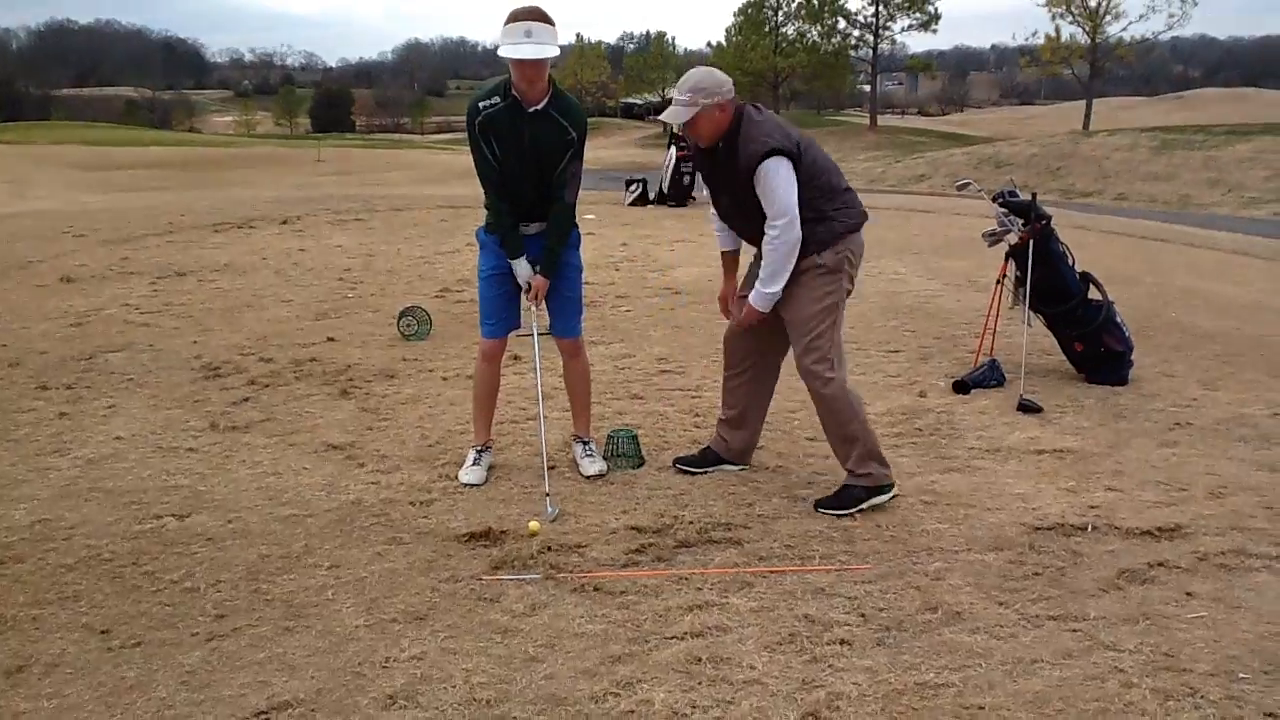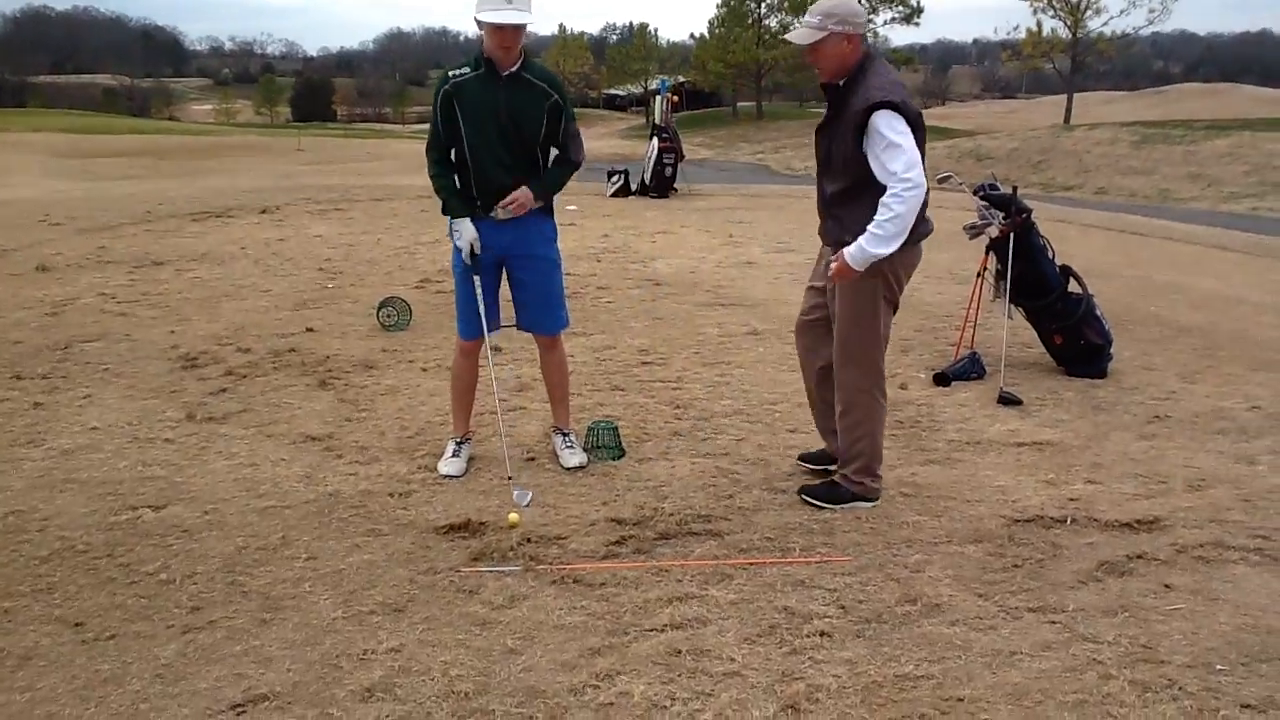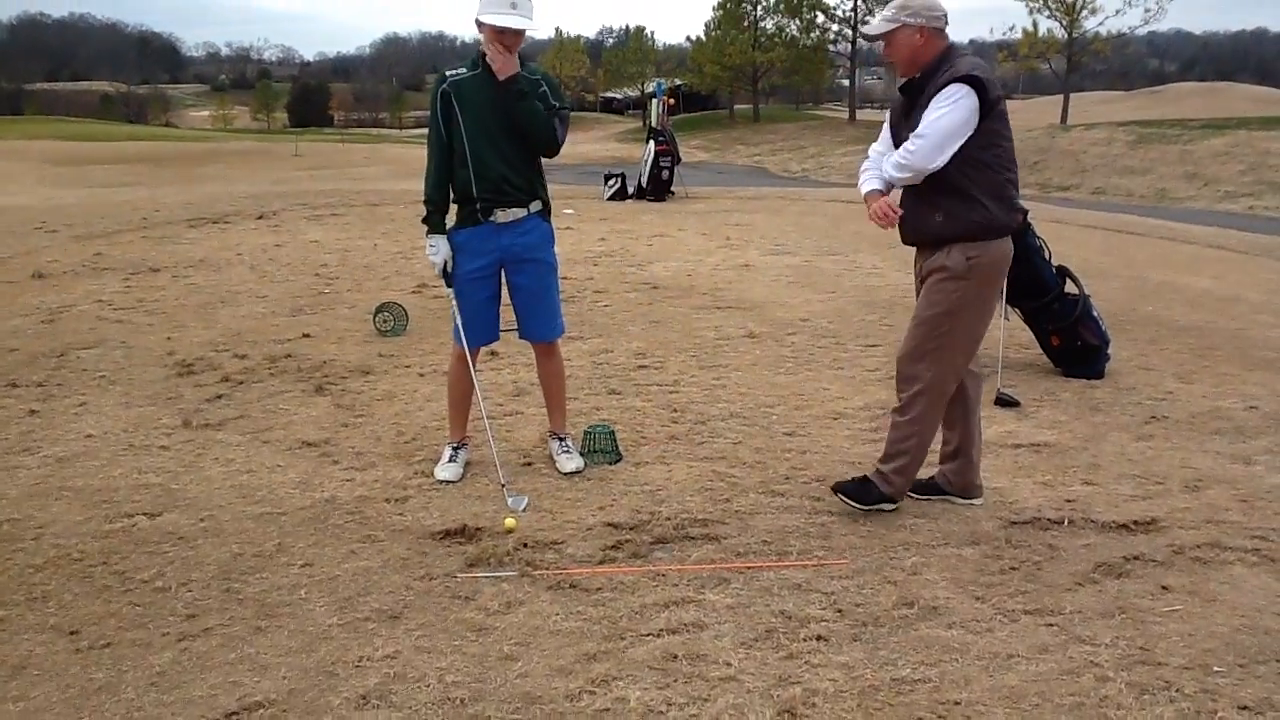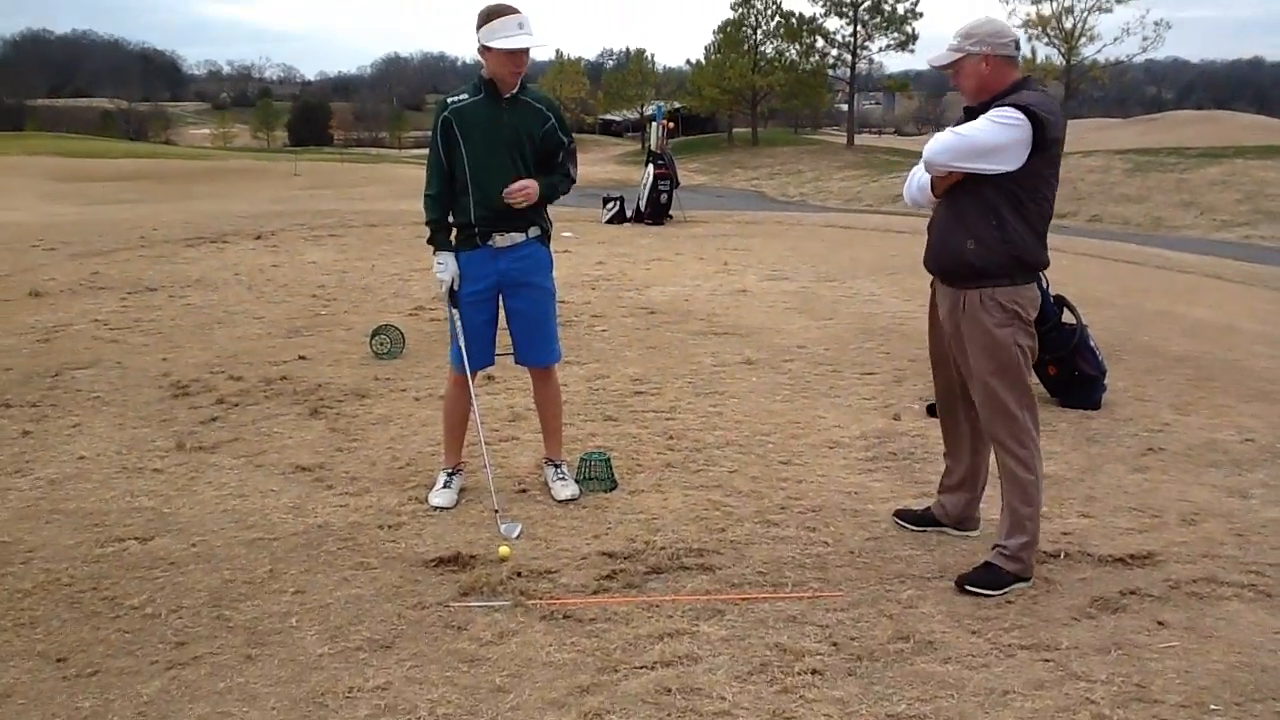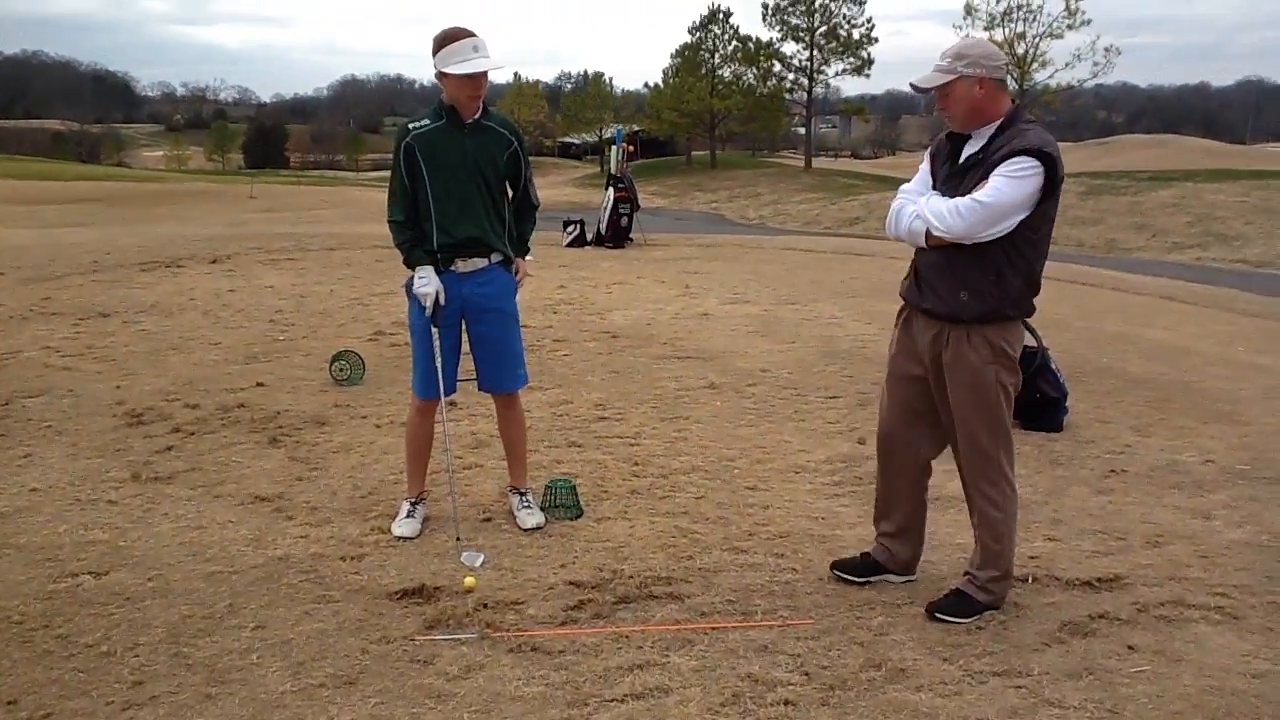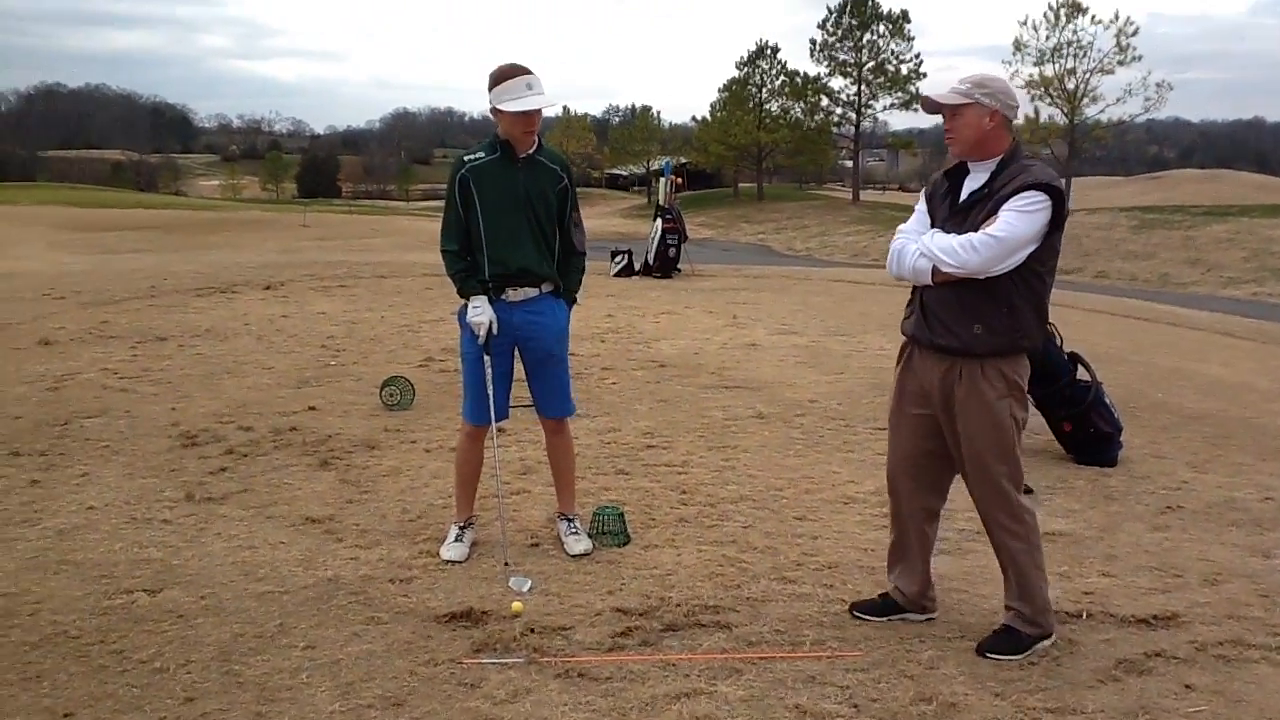
dt=0.5s
person 1, frame 1
left shoulder: (767, 149)
right shoulder: (710, 147)
left elbow: (784, 228)
right elbow: (725, 211)
left wrist: (761, 298)
right wrist: (731, 277)
left hip: (825, 250)
right hip: (781, 251)
left knee: (815, 361)
right knee: (743, 342)
left ankle: (870, 477)
right ankle: (731, 447)
person 1, frame 2
left shoulder: (878, 104)
right shoulder: (848, 88)
left elbow: (908, 187)
left wrist: (859, 253)
left hip: (875, 252)
right hip: (844, 242)
left knee: (857, 365)
right knee: (814, 332)
left ankle: (859, 480)
right ankle: (841, 446)
person 1, frame 3
left shoulder: (963, 85)
right shoulder: (913, 93)
left elbow: (920, 160)
right elbow: (877, 159)
left wrist: (890, 175)
right wrist: (875, 193)
left hip: (971, 250)
right hip: (939, 247)
left knee: (920, 365)
right knee: (952, 366)
left ankle: (890, 479)
right ankle: (959, 478)
person 1, frame 4
left shoulder: (1024, 118)
right shoulder: (983, 119)
left elbow: (937, 154)
right elbow: (915, 186)
left wrist: (943, 168)
right wrist: (938, 182)
left hip: (997, 294)
right hip: (952, 285)
left knee: (1006, 419)
right knee: (956, 404)
left ankle: (1016, 553)
right ankle: (957, 506)
person 1, frame 5
left shoulder: (1029, 155)
right shoulder: (947, 148)
left elbow: (963, 220)
right elbow: (898, 218)
left wrist: (927, 208)
right wrist: (942, 225)
left hip: (981, 332)
right hip: (919, 317)
left knee: (984, 461)
right knee: (898, 441)
left ankle: (988, 582)
right ankle: (894, 552)
person 1, frame 6
left shoulder: (1034, 189)
right shoulder: (944, 186)
left elbow: (977, 254)
right elbow: (899, 258)
left wrist: (931, 248)
right wrist: (955, 261)
left hip: (988, 367)
right hip: (922, 354)
left knee: (999, 495)
right knee: (908, 478)
left ankle: (1031, 617)
right ankle: (911, 592)
person 2, frame 1
left shoulder: (570, 116)
right shoulder: (483, 110)
left elbow: (564, 197)
right elbow: (494, 189)
left wrist: (547, 269)
right wrist: (516, 257)
left hip: (556, 238)
right hip: (502, 240)
left knee: (571, 342)
right knee: (491, 345)
left ankle: (583, 440)
right ankle: (480, 446)
person 2, frame 2
left shoulder: (545, 85)
right shoulder: (455, 85)
left elbow: (571, 154)
right elbow: (438, 158)
left wrist: (537, 192)
right wrist: (459, 216)
left hip: (532, 225)
right hip: (475, 225)
left knee: (549, 334)
right knee: (469, 339)
left ankle: (562, 430)
right ankle: (460, 437)
person 2, frame 3
left shoulder: (539, 82)
right shoulder: (452, 85)
left elbow: (551, 144)
right elbow: (439, 161)
left wrist: (514, 84)
right wrist: (435, 229)
left hip: (530, 228)
right hip: (473, 231)
left knee: (546, 340)
right knee: (466, 345)
left ankle: (559, 435)
right ankle: (457, 443)
person 2, frame 4
left shoulder: (542, 110)
right shoulder: (454, 111)
left elbow: (566, 173)
right elbow: (438, 186)
left wrist: (540, 187)
right wrist: (441, 248)
left hip: (528, 251)
right hip: (472, 254)
left knee: (542, 364)
right knee: (462, 368)
left ankle: (554, 462)
right ankle: (451, 468)
person 2, frame 5
left shoulder: (504, 134)
right shoulder: (414, 137)
left elbow: (525, 199)
right elbow: (400, 214)
left wrist: (518, 251)
right wrist: (419, 266)
left hip: (493, 277)
right hip: (435, 279)
left knee: (506, 390)
right knee: (425, 397)
left ankle: (519, 490)
right ankle: (414, 498)
person 2, frame 6
left shoulder: (556, 169)
right shoulder: (469, 170)
left elbow: (572, 242)
right elbow: (453, 244)
left wrist: (566, 300)
right wrist: (474, 297)
left hip: (544, 306)
right hip: (488, 308)
left knee: (556, 418)
right knee: (475, 422)
left ankle: (568, 516)
right ankle: (463, 522)
